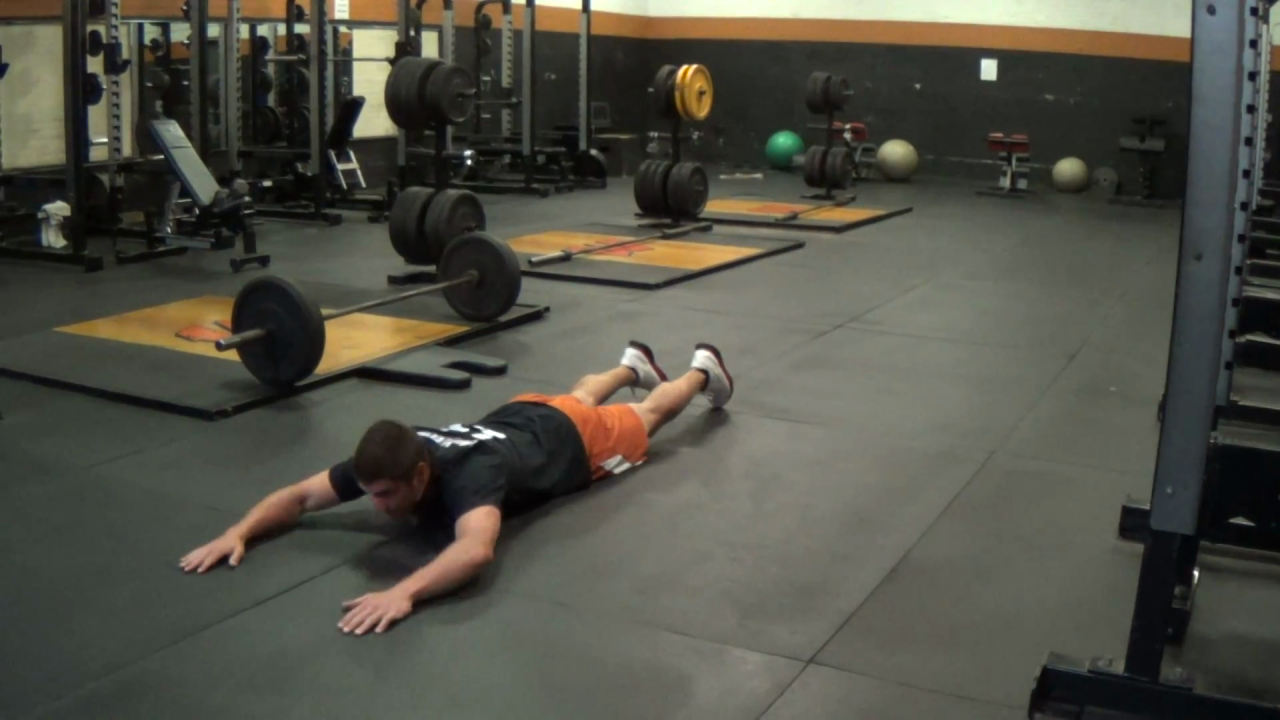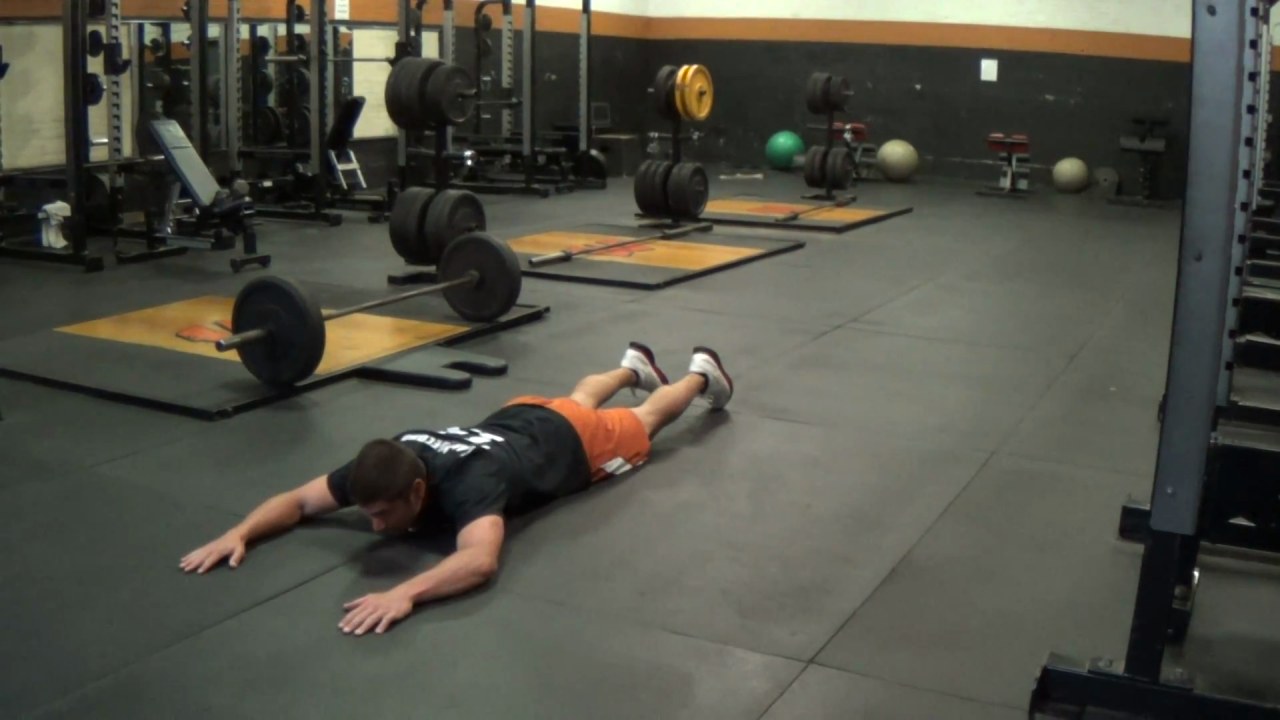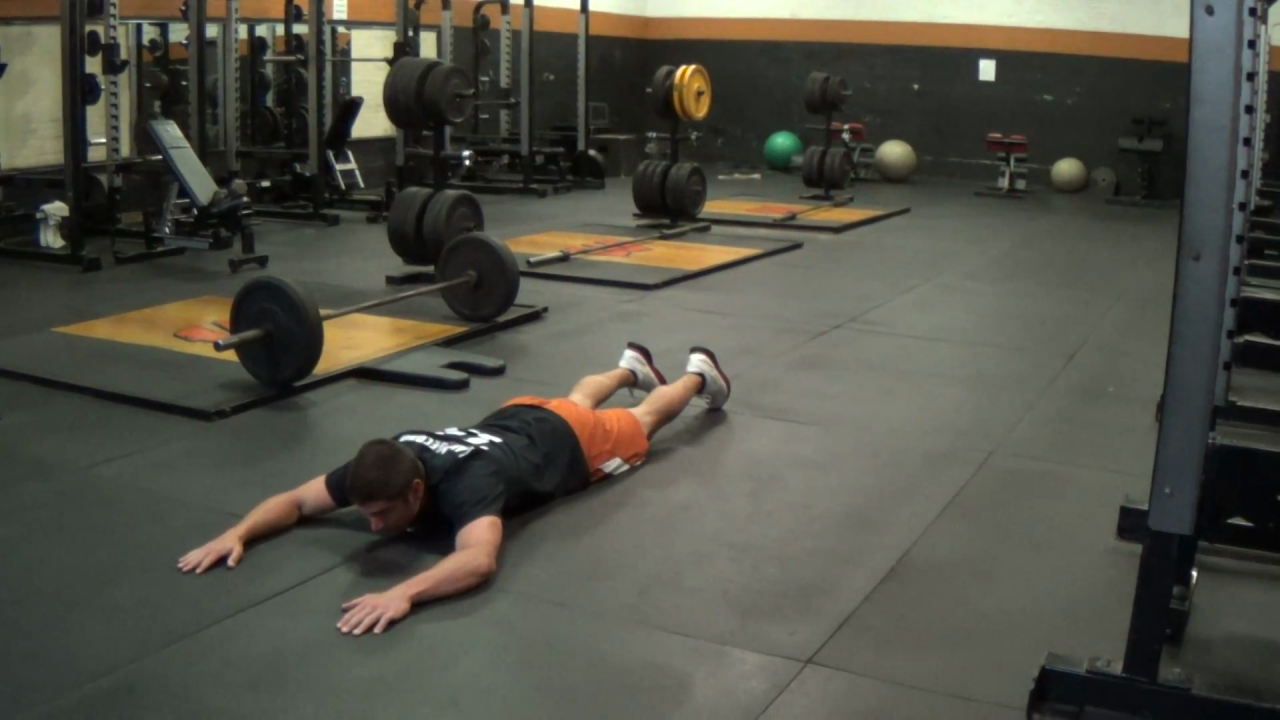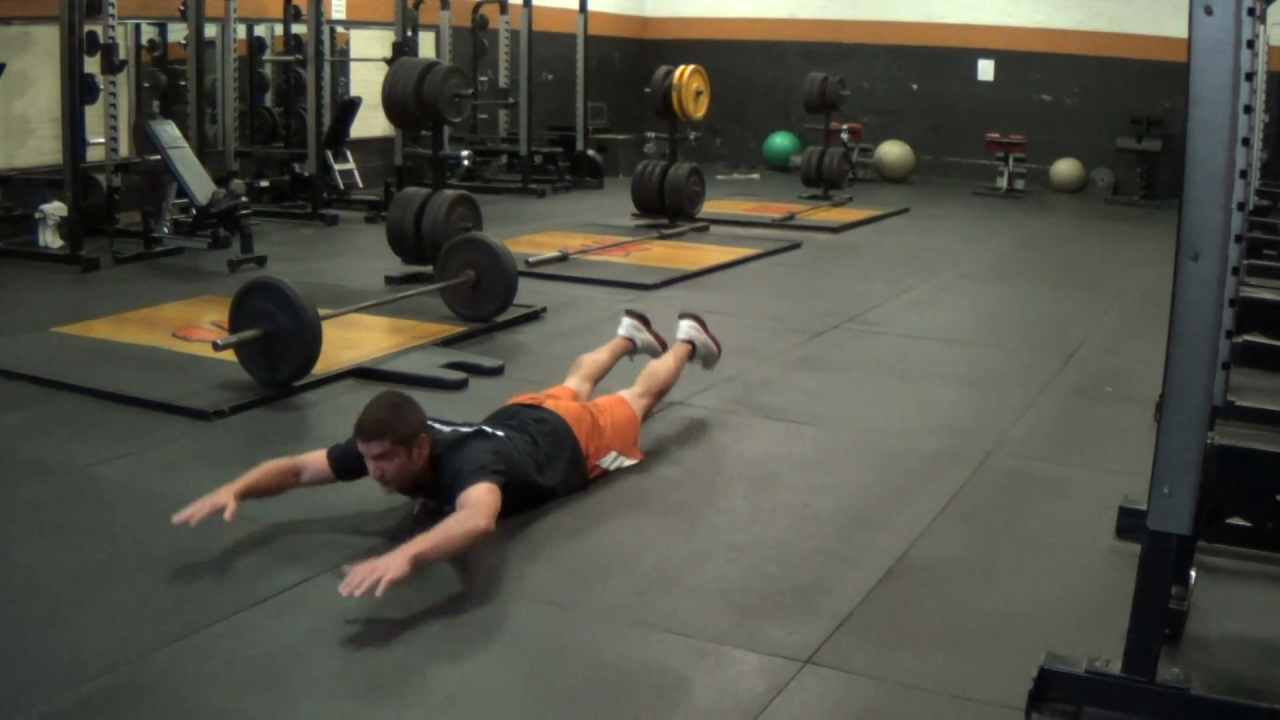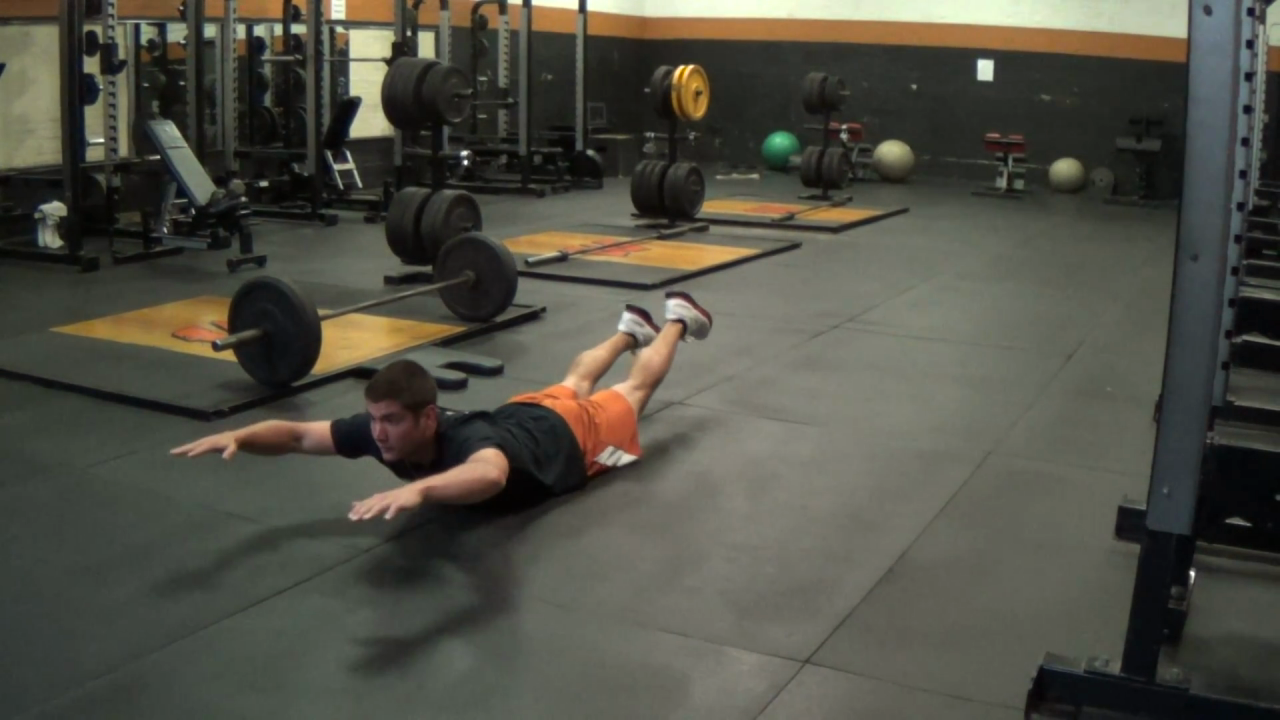
dt=0.4s
person 1, frame 1
left shoulder: (468, 475)
right shoulder: (382, 464)
left elbow: (476, 549)
right elbow: (300, 494)
left wrist: (404, 590)
right wrist: (239, 531)
left hip: (571, 441)
right hip: (517, 418)
left knee: (643, 416)
right knee: (580, 395)
left ankle: (702, 370)
right ankle: (634, 364)
person 1, frame 2
left shoulder: (467, 483)
right shoulder: (387, 461)
left elbow: (481, 560)
right elbow: (298, 499)
left wrist: (405, 593)
right wrist: (239, 532)
left hip: (571, 444)
right hip: (516, 420)
left knee: (643, 420)
right knee: (579, 398)
left ankle: (702, 372)
right ankle: (635, 365)
person 1, frame 3
left shoulder: (466, 484)
right shoulder: (382, 466)
left elbow: (480, 560)
right elbow: (297, 500)
left wrist: (403, 593)
right wrist: (237, 533)
left hip: (567, 445)
right hip: (513, 420)
left knee: (641, 419)
right knee: (577, 398)
left ankle: (698, 373)
right ankle: (633, 366)
person 1, frame 4
left shoulder: (463, 460)
right shoulder: (378, 450)
left elbow: (477, 521)
right elbow: (296, 467)
left wrist: (403, 555)
right wrist: (235, 487)
left hip: (566, 447)
right hip: (518, 417)
left knee: (628, 406)
right knee: (574, 382)
left ankle: (687, 341)
right ankle: (632, 334)
person 1, frame 5
left shoulder: (464, 441)
right shoulder: (380, 429)
left elbow: (492, 475)
right elbow: (296, 434)
left wrist: (418, 489)
right wrist: (236, 435)
left hip: (570, 439)
right hip: (518, 417)
left knee: (631, 395)
right knee: (575, 383)
left ankle: (677, 319)
right ankle: (632, 331)
